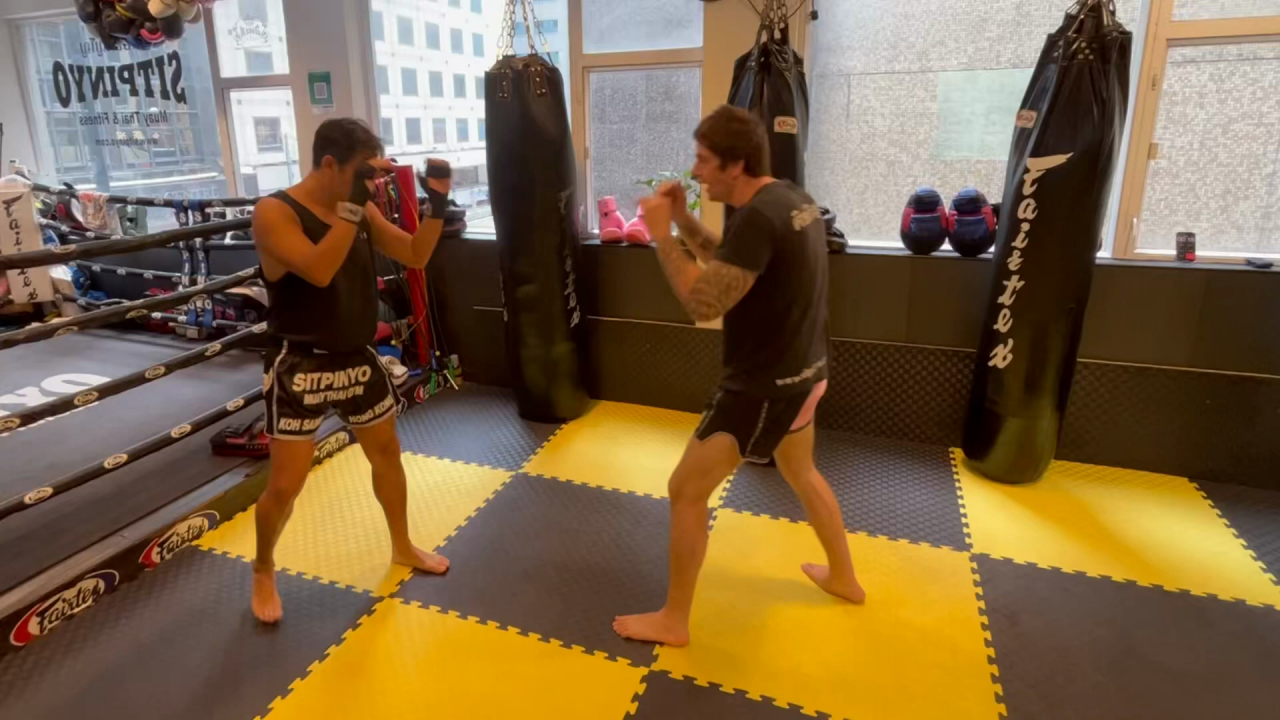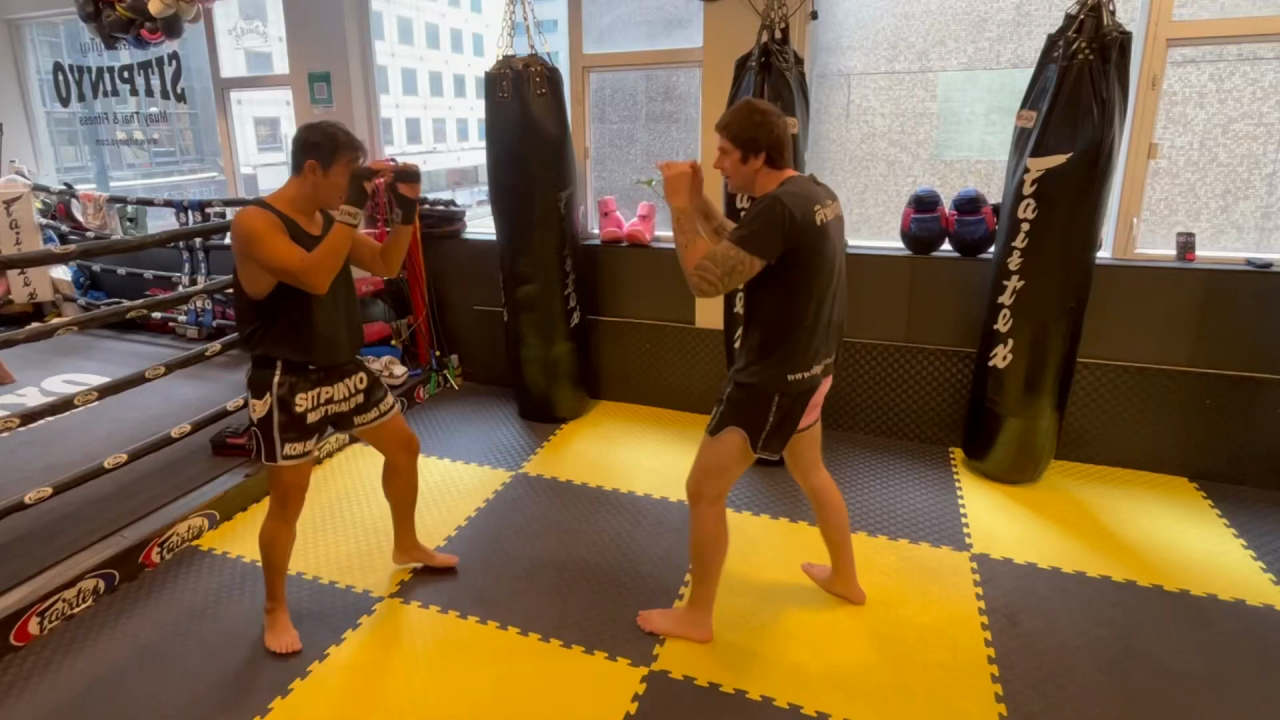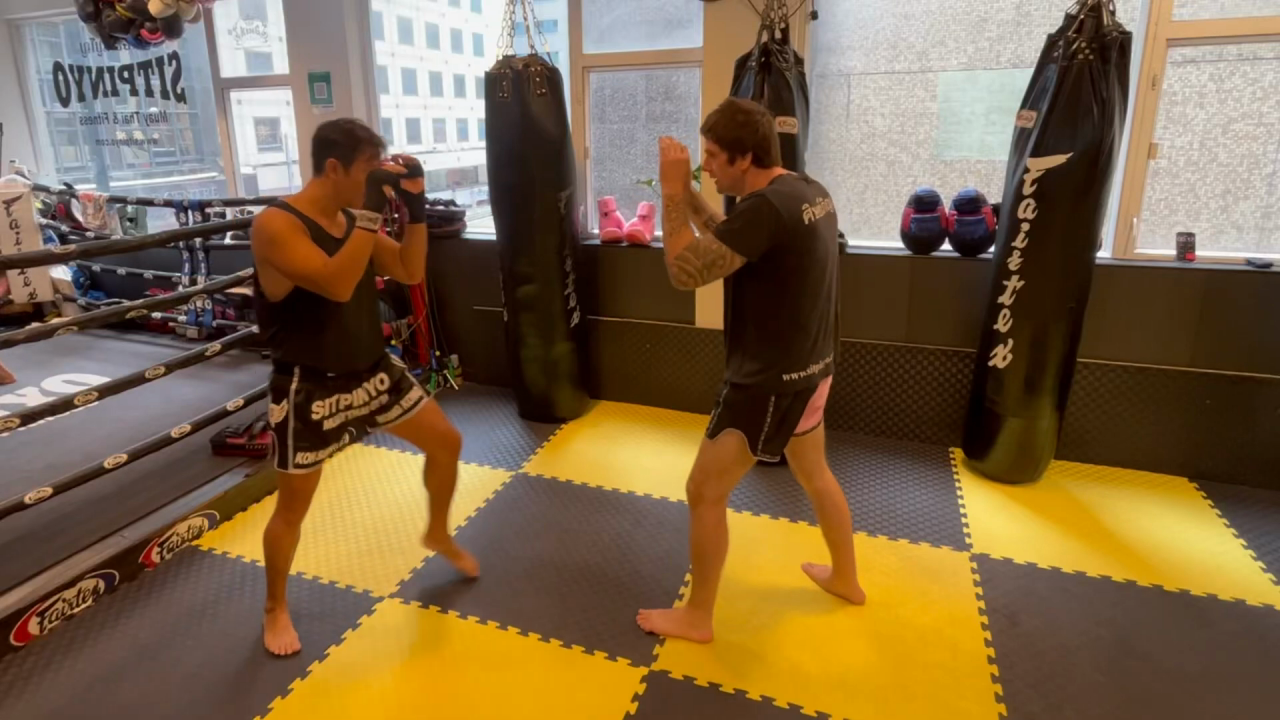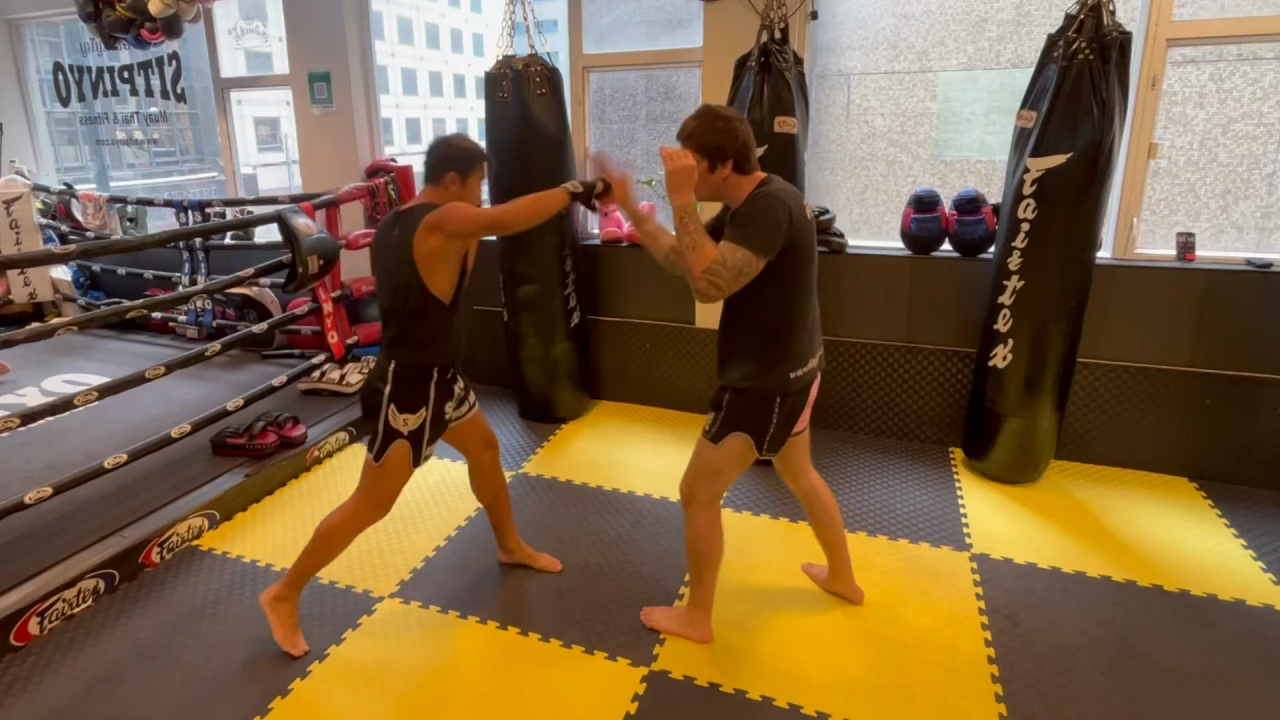
dt=0.4s
person 1, frame 1
left shoulder: (758, 218)
right shoulder: (792, 199)
left elbow: (703, 301)
right elbow: (727, 262)
left wrist: (662, 235)
right wrist: (683, 220)
left hip: (761, 387)
right hip: (802, 372)
left knee: (685, 491)
right knee: (802, 473)
left ankle: (673, 619)
right ankle: (844, 578)
person 1, frame 2
left shoulder: (778, 209)
right shoulder: (816, 194)
left elbow: (705, 279)
right elbow: (737, 248)
left wrist: (677, 205)
right wrist: (696, 202)
left hip: (771, 381)
right hip: (807, 369)
left knee: (704, 491)
right knee: (811, 473)
left ankle: (696, 616)
right ankle: (845, 578)
person 1, frame 3
left shoulder: (766, 207)
right shoulder: (810, 192)
left elbow: (686, 271)
right elbow: (725, 241)
left wrist: (672, 192)
right wrist: (689, 193)
left hip: (767, 382)
right hip: (809, 370)
left knee: (704, 492)
right knee: (815, 475)
left ankle: (696, 616)
right ankle: (846, 578)
person 1, frame 4
left shoulder: (770, 207)
right shoulder: (746, 204)
left elbow: (710, 284)
right elbow: (681, 258)
left wrist: (682, 202)
right wrist: (629, 206)
left hip: (765, 383)
right hip: (791, 371)
left knee: (698, 493)
right knee: (800, 474)
left ankle: (696, 616)
right ankle: (843, 577)
person 2, frame 1
left shoulder: (360, 207)
right shoulder: (275, 213)
left elbow: (415, 255)
right elbow: (318, 269)
left wrist: (436, 203)
right wrist: (354, 208)
left hip: (358, 358)
right hip: (299, 365)
left knee: (387, 453)
right knee: (285, 484)
left ankle: (403, 546)
right ankle: (263, 572)
person 2, frame 2
left shoulder: (328, 217)
right shoulder: (254, 223)
left elbow: (386, 264)
right elbow: (316, 277)
left wrist: (406, 207)
right wrist: (354, 206)
left hip: (345, 370)
right hip: (287, 385)
left knee: (404, 446)
right knee: (287, 503)
left ankle: (408, 545)
right ankle: (276, 609)
person 2, frame 3
left shoulder: (350, 217)
right shoulder: (275, 226)
left elbow: (412, 271)
right elbow: (338, 285)
left wrist: (413, 204)
right wrist: (370, 209)
left hip: (371, 369)
right hip: (310, 388)
left knee: (446, 441)
right knee: (293, 510)
left ankle: (439, 534)
right ankle: (275, 607)
person 2, frame 4
left shoulder: (403, 221)
right shoulder: (442, 219)
right elbow: (506, 217)
left wrist: (478, 220)
right wrist: (574, 191)
left hip: (429, 373)
right hip: (412, 384)
left knee: (485, 446)
right knee: (370, 504)
left ankle: (510, 546)
right ankle: (285, 594)
